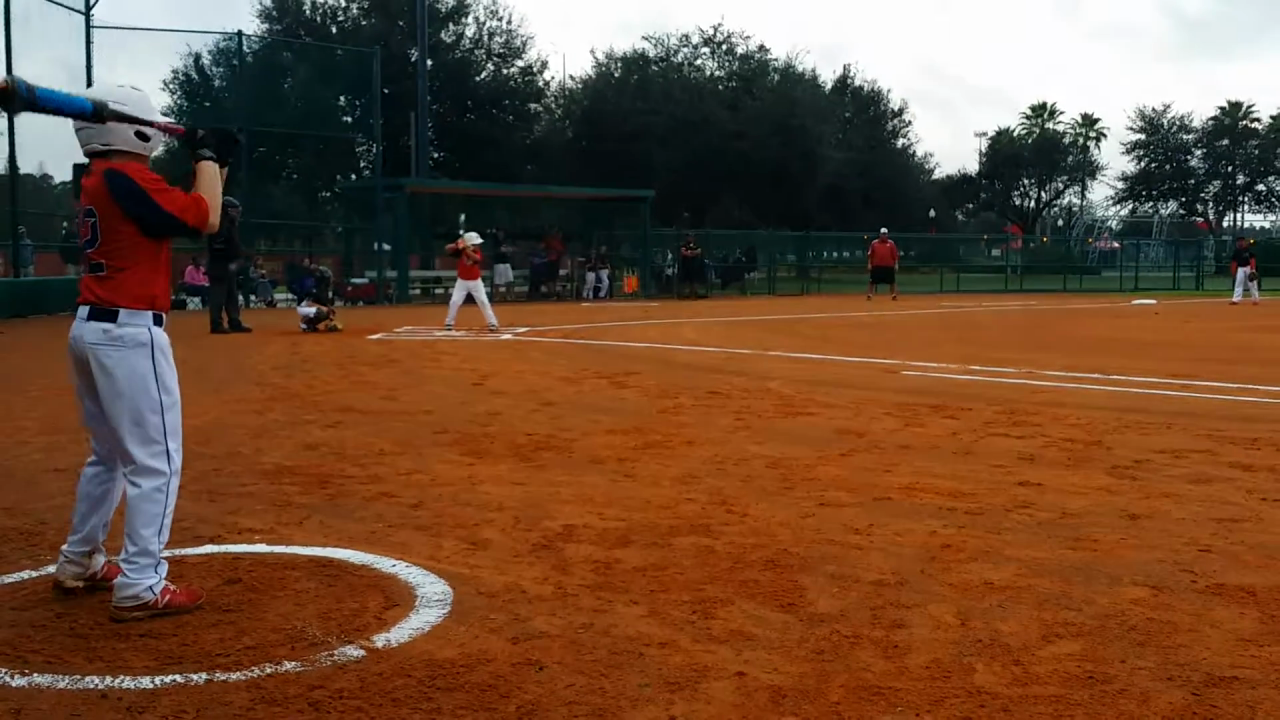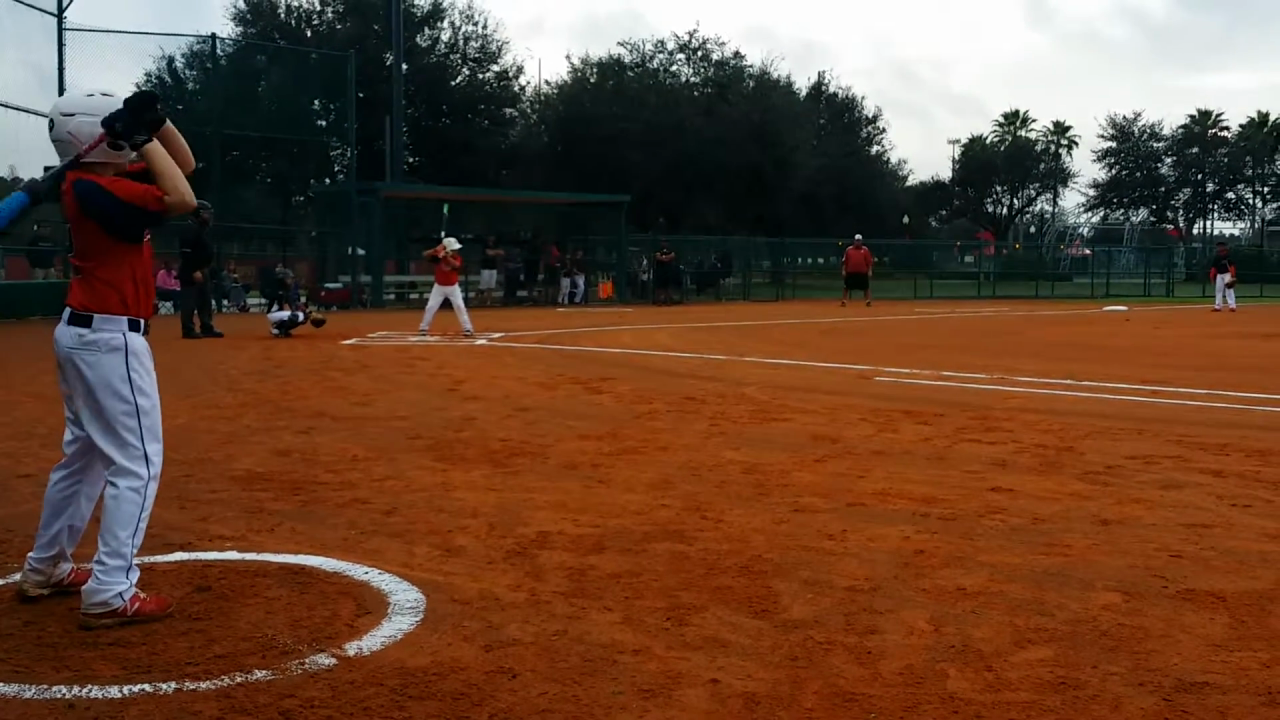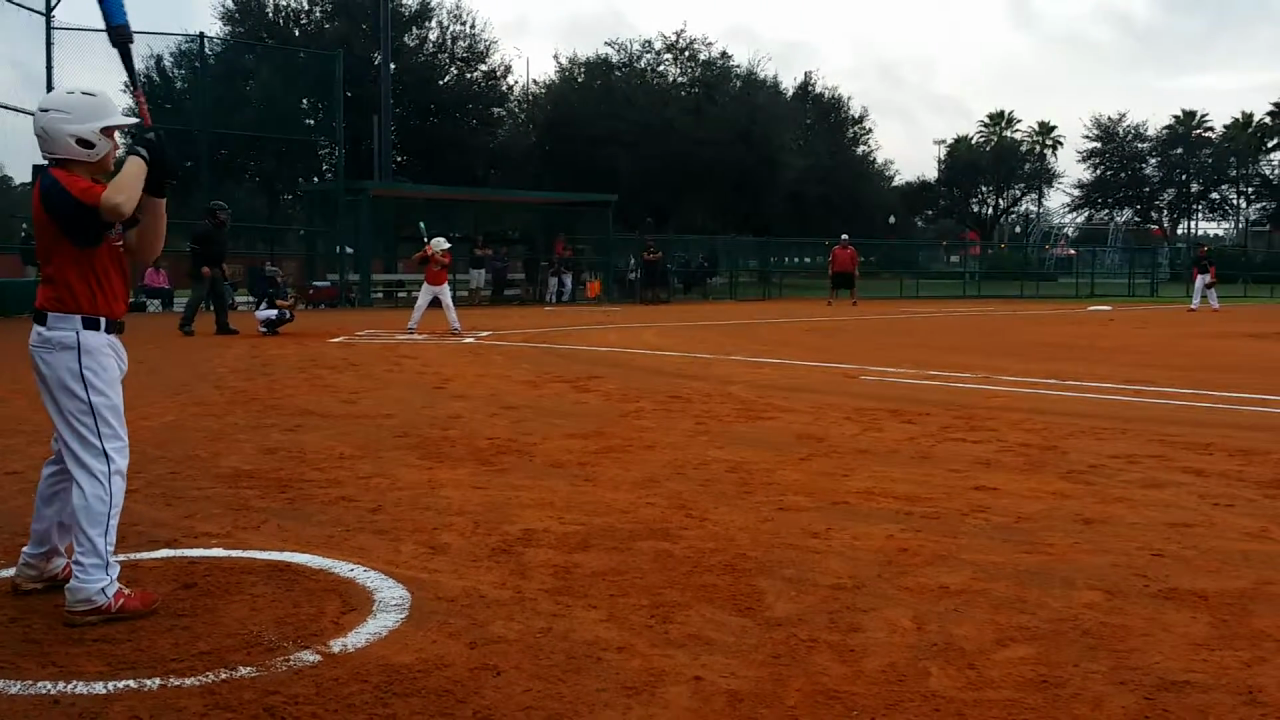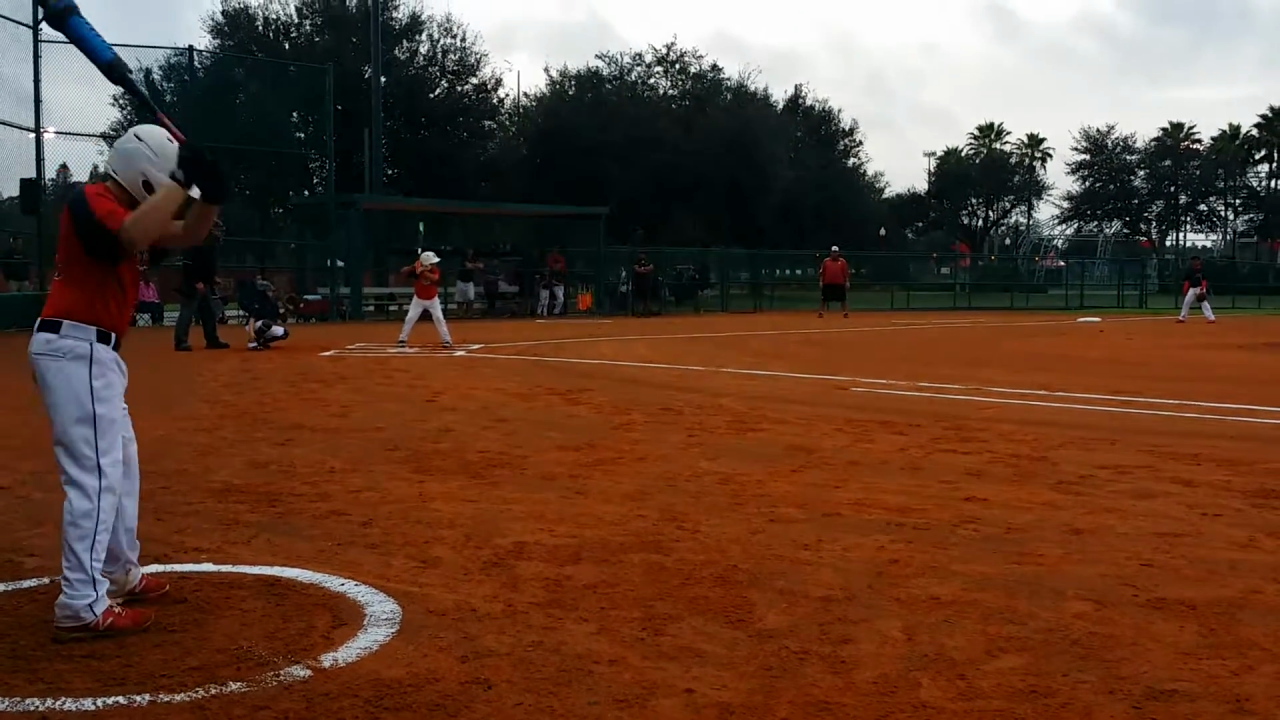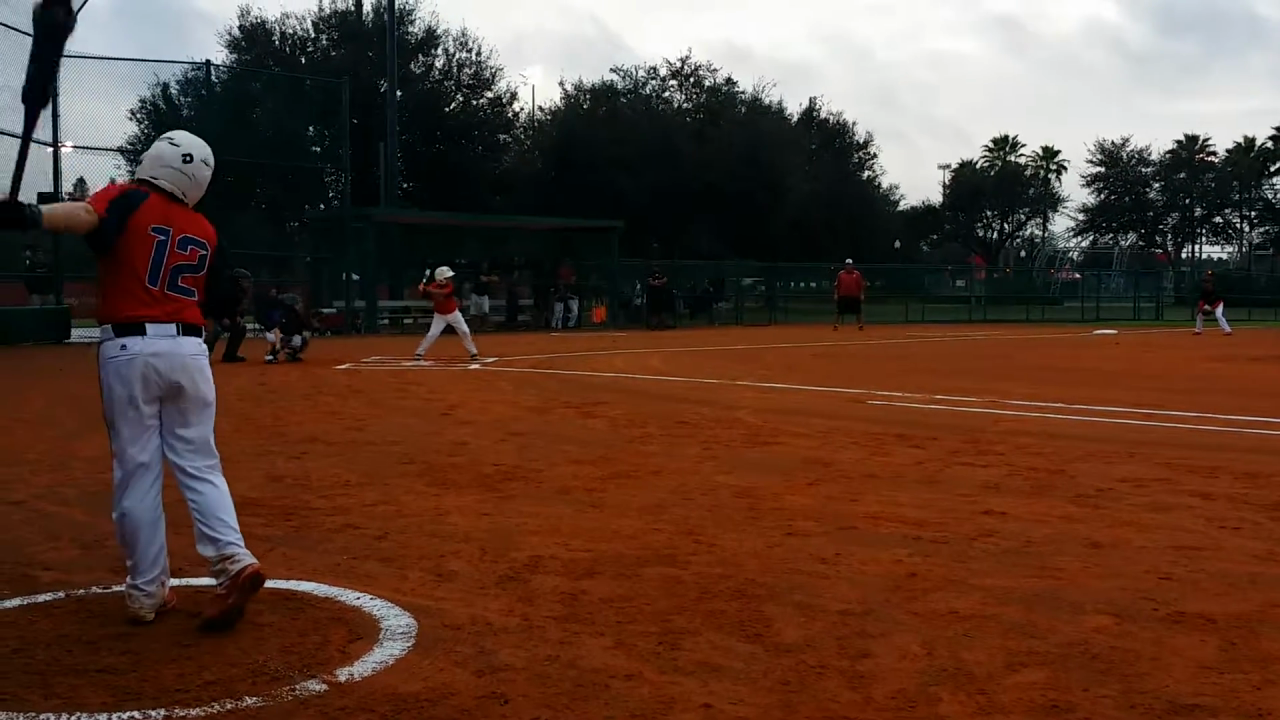
dt=1s
person 1, frame 1
left shoulder: (100, 179)
right shoulder: (125, 178)
left elbow: (178, 208)
right elbow: (205, 219)
left wrist: (216, 161)
right wrist: (205, 156)
left hip: (90, 327)
right hip: (129, 333)
left knee: (109, 453)
right knee: (155, 460)
left ankle: (79, 562)
right ankle: (139, 587)
person 1, frame 2
left shoulder: (107, 182)
right shoulder: (93, 188)
left elbow: (185, 165)
right elbow: (183, 200)
left wrist: (153, 121)
right wrist: (144, 138)
left hip: (87, 333)
right hip: (108, 338)
left knee: (83, 455)
right knee: (135, 462)
left ankle: (44, 568)
right ankle: (109, 594)
person 1, frame 3
left shoulder: (90, 190)
right shoulder: (58, 185)
left elbow: (146, 251)
right elbow: (119, 206)
left wrist: (155, 189)
right wrist: (142, 154)
left hip: (91, 338)
right hip: (75, 339)
left knee: (72, 454)
right knee: (103, 460)
left ankle: (40, 562)
right ankle: (91, 591)
person 1, frame 4
left shoulder: (126, 208)
right shoulder: (89, 199)
left elbow: (187, 234)
right elbow: (134, 235)
left wrist: (209, 196)
right wrist: (180, 178)
left hip: (90, 351)
right hip: (76, 349)
left knee: (118, 463)
right knee: (95, 476)
left ankle: (119, 574)
right ankle: (82, 608)
person 1, frame 5
left shoulder: (129, 202)
right shoulder: (206, 233)
left elbow: (85, 215)
left hip: (129, 350)
right hip: (188, 351)
left knee: (137, 475)
right knee: (199, 466)
left ankle: (147, 591)
right ankle: (233, 560)
